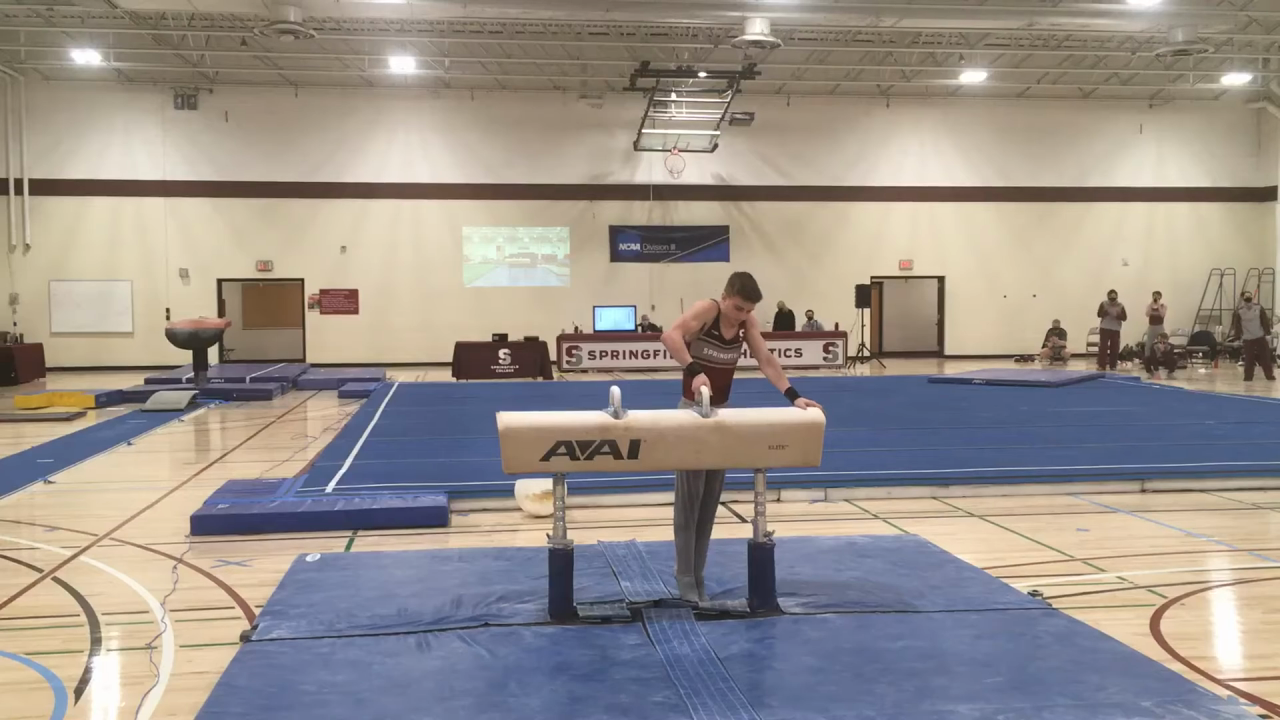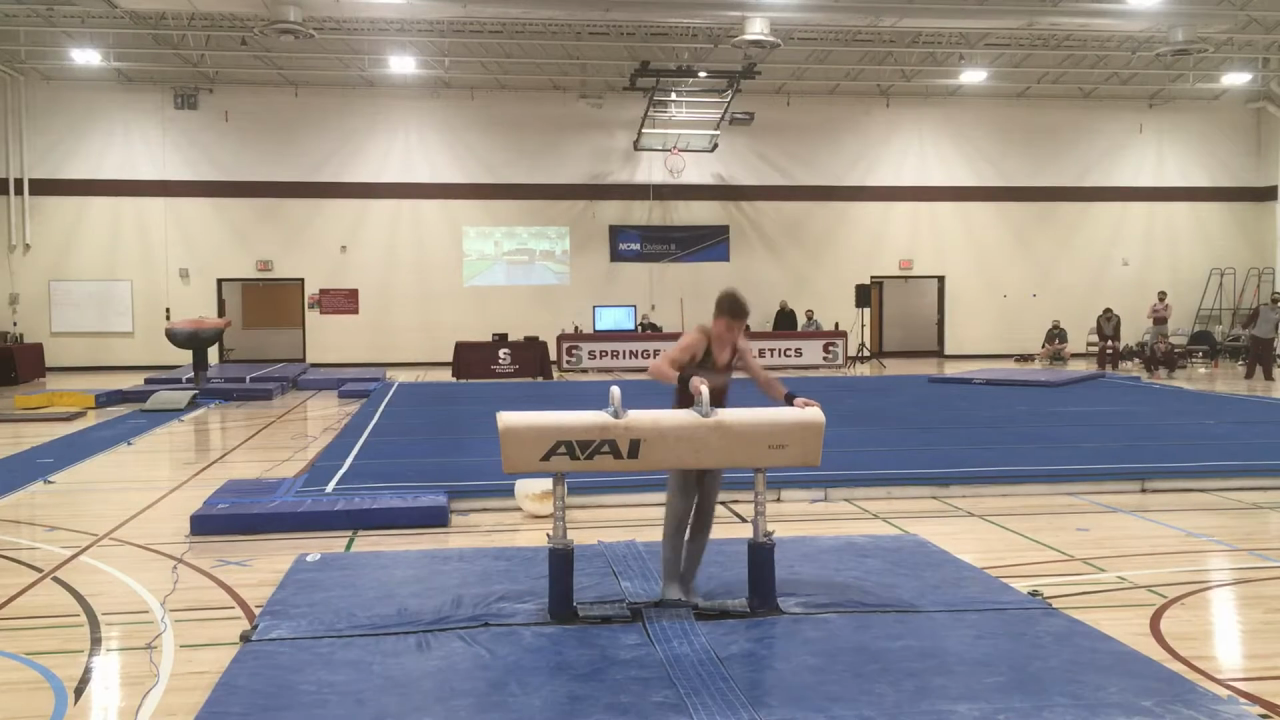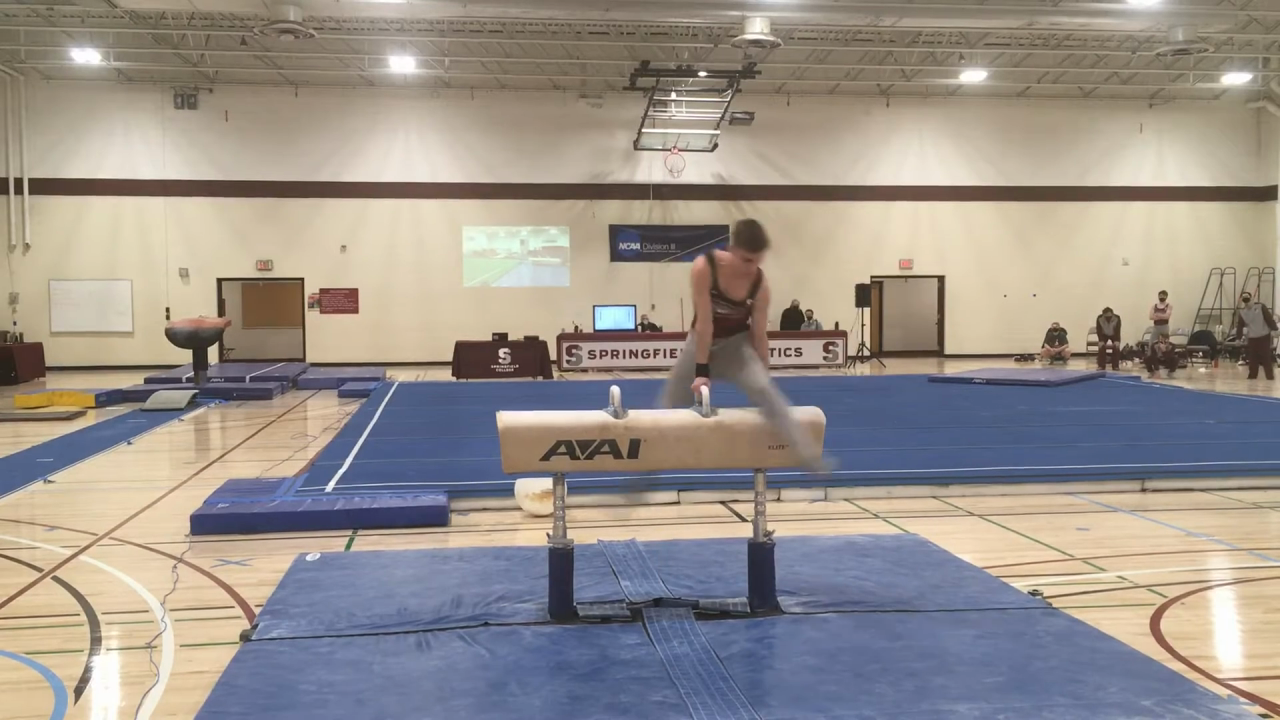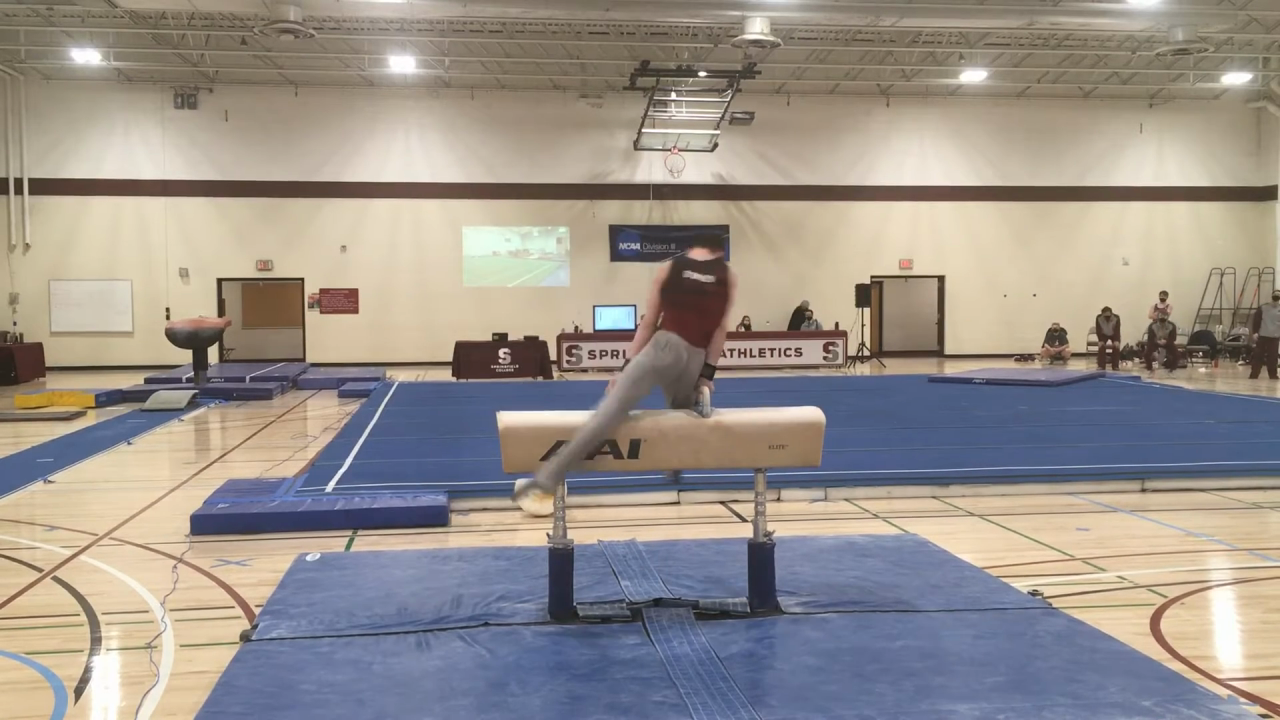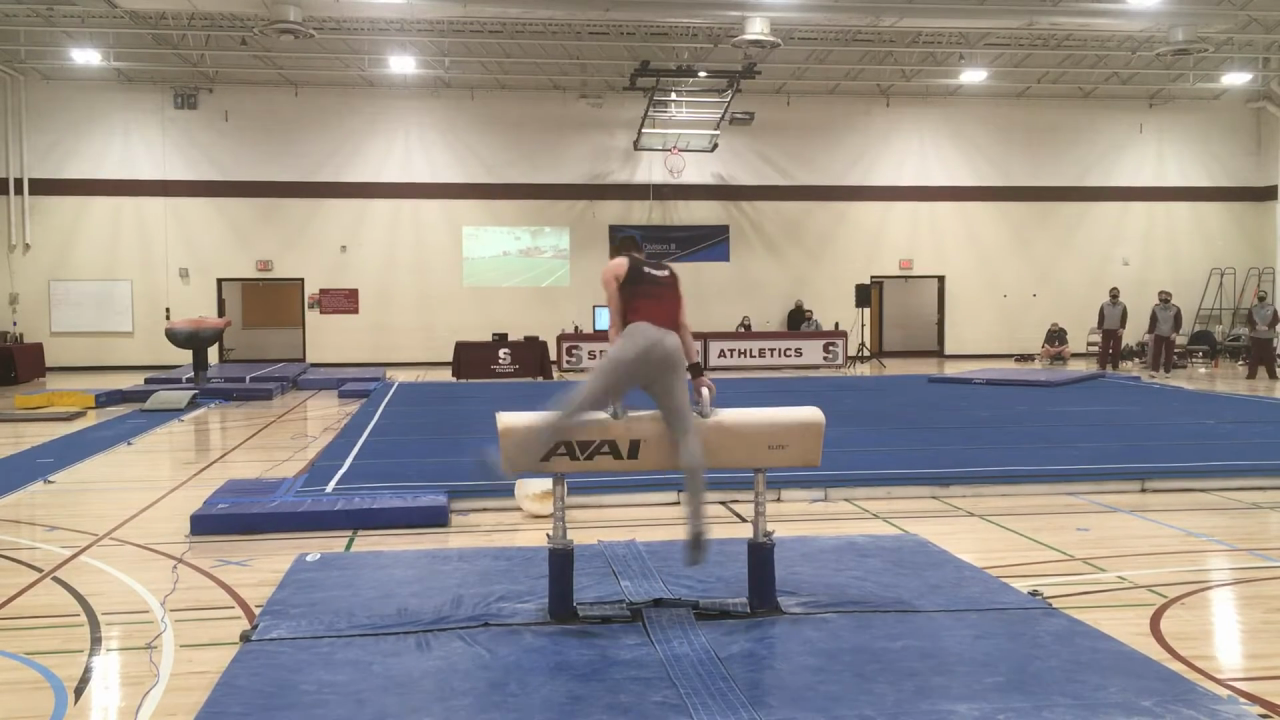
dt=1s
person 1, frame 1
left shoulder: (747, 322)
right shoulder: (706, 310)
left elbow: (766, 360)
right elbow: (670, 335)
left wrist: (792, 395)
right wrist: (693, 371)
left hip: (721, 411)
right hip: (693, 410)
left knee: (710, 499)
right knee: (690, 497)
left ankle: (697, 577)
right ankle: (685, 577)
person 1, frame 2
left shoulder: (738, 347)
right shoulder: (696, 341)
left elbow: (763, 378)
right elbow: (656, 368)
left wrist: (791, 399)
right wrist: (687, 380)
left knee: (706, 505)
right knee: (680, 506)
left ankle: (688, 578)
right ankle: (671, 581)
person 1, frame 3
left shoulder: (760, 283)
right shoulder: (703, 268)
left elbow: (759, 334)
right elbow: (703, 323)
left wrist: (766, 386)
right wrist: (701, 373)
left hip: (736, 345)
right hip: (702, 344)
left knee: (764, 391)
right knee: (666, 412)
left ankle: (809, 455)
person 1, frame 4
left shoulder: (671, 269)
right shoulder: (728, 277)
left elbow: (649, 321)
right elbow: (720, 331)
left wrist: (628, 366)
right wrist: (708, 375)
left hip: (663, 348)
right hip: (691, 359)
left knee: (607, 414)
left ankle: (546, 478)
person 1, frame 5
left shoulder: (615, 267)
right shoulder: (667, 272)
right elbow: (682, 327)
left wrist: (620, 363)
right wrist: (696, 371)
left hip: (640, 339)
right hip: (671, 349)
left knee: (575, 404)
right knee: (686, 434)
left ankle: (520, 455)
right ankle: (696, 522)
